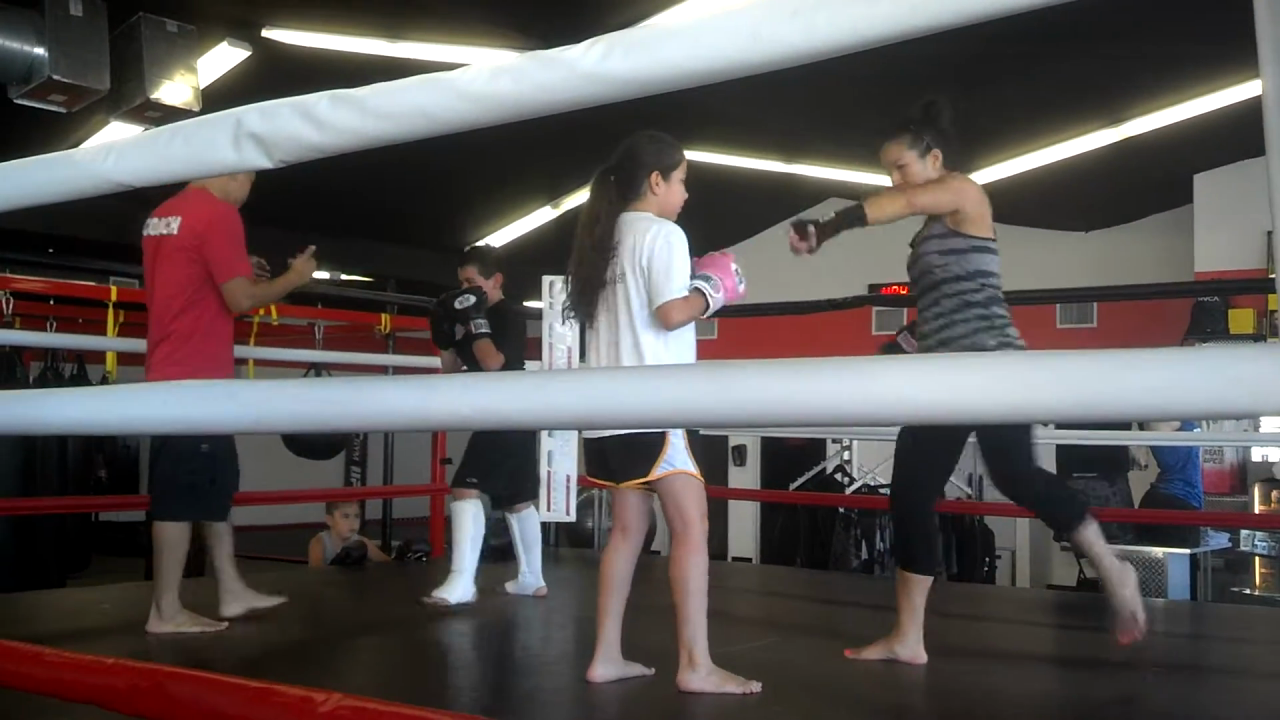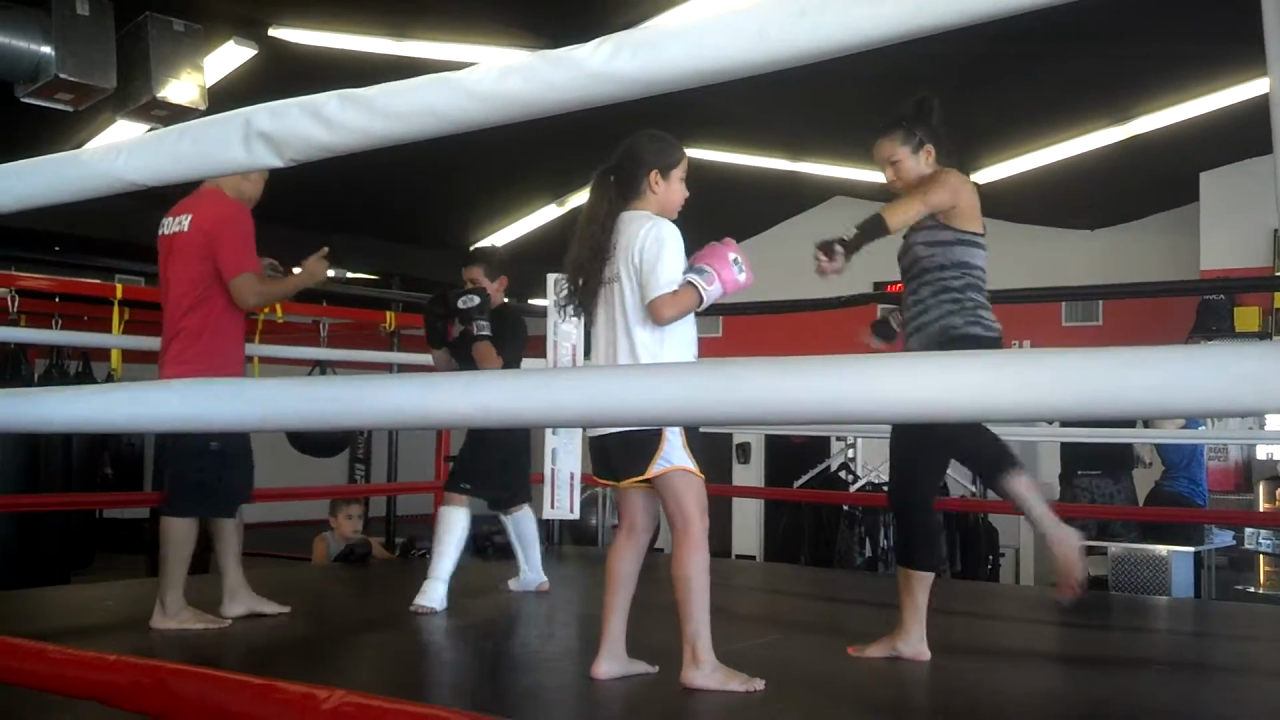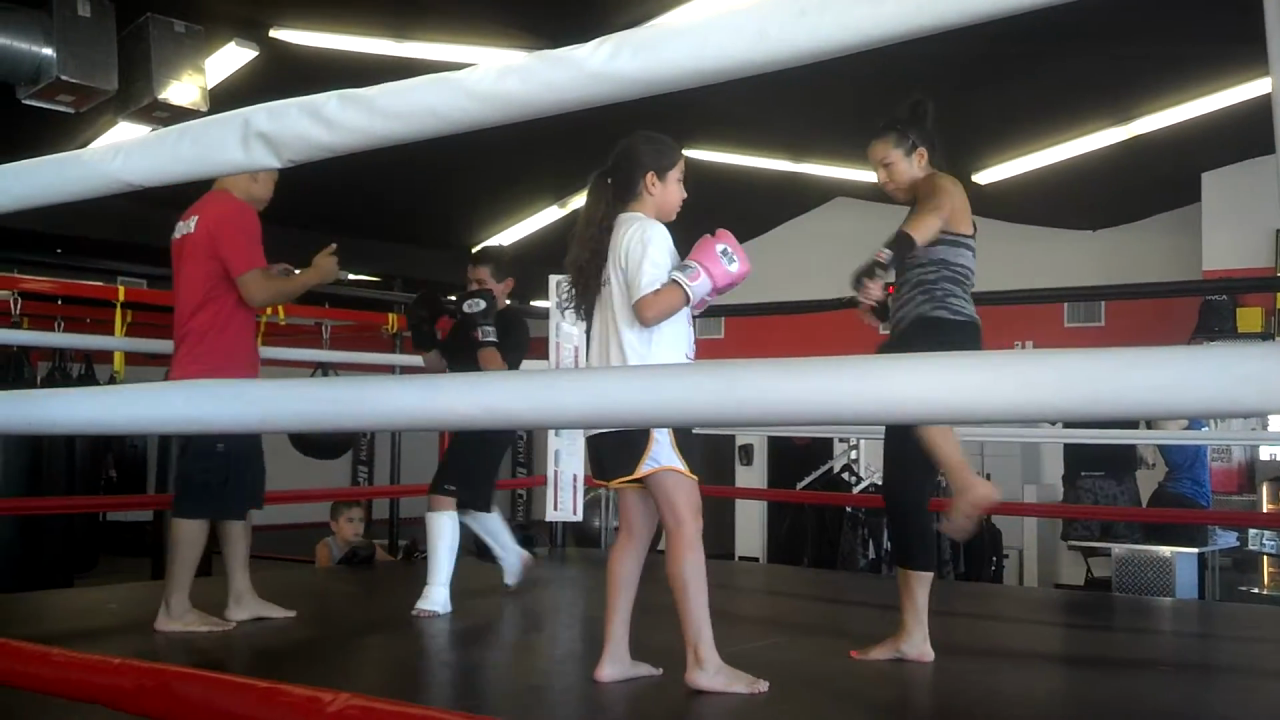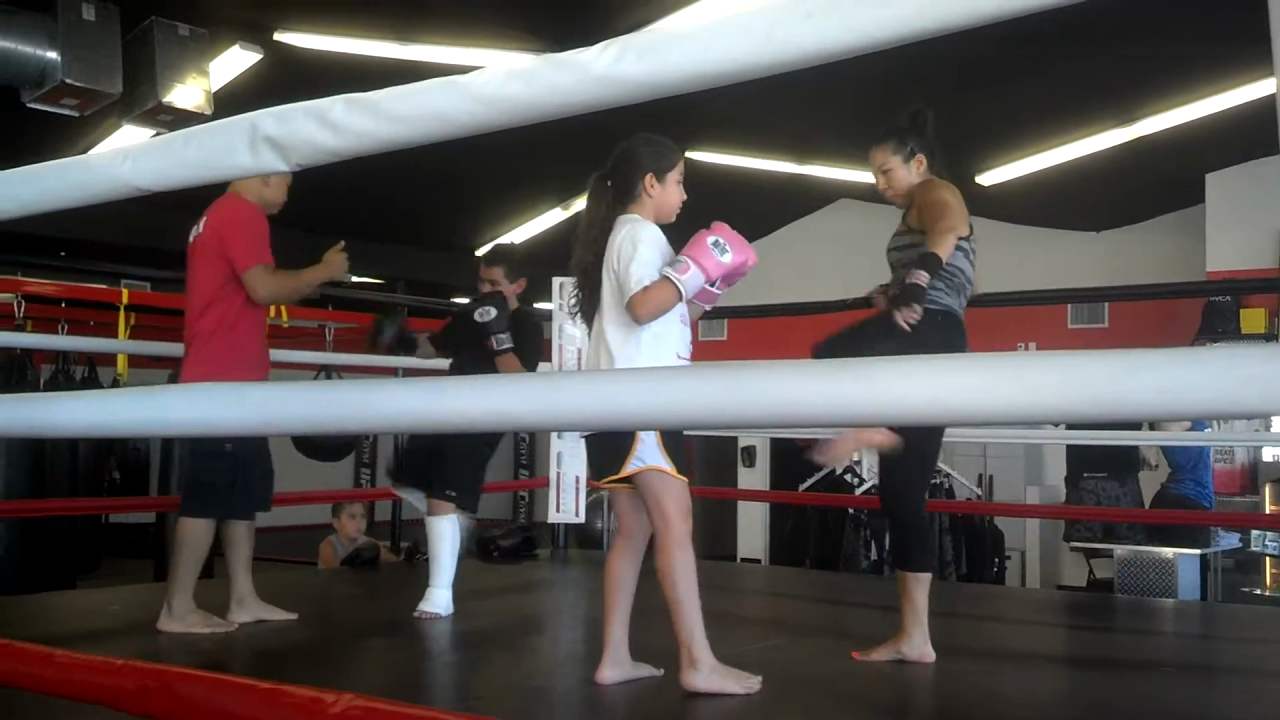
dt=0.1s
person 1, frame 1
left shoulder: (610, 237)
right shoulder: (662, 234)
right elbow: (672, 313)
left wrist: (700, 287)
right wrist: (716, 287)
left knee: (627, 528)
right knee: (690, 526)
left ankle: (606, 655)
right ankle: (695, 664)
person 1, frame 2
left shoulder: (610, 235)
right shoulder: (658, 231)
right elbow: (665, 308)
left wrist: (695, 282)
right wrist: (713, 279)
left knee: (634, 526)
right knee: (692, 523)
left ankle: (611, 652)
right ankle: (699, 660)
person 1, frame 3
left shoulder: (619, 233)
right shoulder: (646, 231)
right elbow: (650, 308)
left wrist: (700, 286)
right wrist: (702, 273)
left knee: (637, 528)
right knee: (685, 523)
left ankle: (615, 655)
right ankle: (704, 661)
person 1, frame 4
left shoulder: (622, 234)
right shoulder: (641, 232)
right elbow: (644, 306)
left wrist: (703, 290)
right wrist: (696, 268)
left hip: (619, 406)
left knee: (634, 530)
right knee: (675, 524)
left ankle: (615, 658)
right ankle: (698, 661)
person 2, frame 1
left shoulder: (961, 190)
right shoulder: (933, 221)
left elbow: (895, 206)
left wrist: (822, 227)
right wrist: (905, 343)
left hip: (987, 355)
left knee: (1014, 475)
right knee: (910, 494)
left ankle: (1111, 570)
right ankle: (907, 637)
person 2, frame 2
left shoulder: (953, 185)
right shoulder: (928, 217)
left elbow: (907, 209)
left wrist: (845, 246)
right wrist: (895, 323)
left hip: (963, 342)
right hip: (931, 357)
left knee: (960, 435)
right knee: (909, 492)
left ankle: (1055, 531)
right ankle: (909, 635)
person 2, frame 3
left shoulder: (941, 189)
right shoulder: (930, 207)
left elbow: (929, 222)
left wrist: (878, 264)
right wrist: (889, 299)
left hip: (942, 330)
right hip: (941, 353)
right knee: (902, 490)
left ankle: (966, 479)
right ankle: (911, 636)
person 2, frame 4
left shoulder: (939, 194)
right shoulder: (927, 209)
left elbow: (944, 235)
right elbow: (968, 283)
left wrist: (914, 285)
right wrist: (899, 294)
left hip: (927, 329)
right hip: (940, 346)
left knee: (833, 353)
right knee: (901, 492)
left ankle: (861, 430)
right ankle: (913, 637)
person 3, frame 1
left shoulder: (162, 215)
right shoulder: (218, 215)
right elbow: (240, 300)
left wrist: (236, 271)
right wrist: (293, 277)
left hip: (172, 375)
right hip: (195, 379)
left knee: (212, 486)
right knee: (181, 496)
left ankle: (233, 591)
right ankle: (166, 611)
person 3, frame 2
left shoulder: (178, 215)
right shoulder: (229, 213)
right elbow: (248, 296)
left wrist: (247, 269)
right wrist: (305, 277)
left hip: (187, 373)
right hip: (207, 378)
left knee: (225, 484)
right knee: (191, 492)
left ankle: (237, 592)
right ankle: (170, 607)
person 3, frame 3
left shoulder: (195, 217)
right shoulder: (234, 213)
right elbow: (256, 294)
left wrist: (272, 278)
right wrist: (315, 274)
left hip: (212, 377)
right hip: (215, 380)
left knee: (235, 489)
right knee: (201, 496)
left ankle: (242, 597)
right ankle: (174, 609)
person 3, frame 4
left shoulder: (216, 218)
right shoulder: (243, 214)
right elbow: (264, 289)
left wrist: (291, 282)
right wrist: (325, 270)
left hip: (224, 379)
right hip: (224, 381)
left knee: (241, 491)
right knee: (209, 496)
left ankle: (243, 600)
right ankle: (177, 609)
person 4, frame 1
left shoulder: (508, 317)
right shoulder: (480, 319)
left elbow: (493, 364)
right elbow: (452, 367)
left wrist: (475, 320)
right wrist: (444, 333)
left knee: (466, 490)
right knee: (517, 500)
left ankle: (461, 582)
right ankle: (531, 578)
person 4, frame 2
left shoulder: (509, 320)
right shoulder: (477, 320)
left elbow: (490, 366)
right elbow: (445, 367)
left wrist: (477, 321)
right wrist: (437, 332)
left hip: (498, 425)
right hip: (497, 425)
left knee: (456, 496)
right knee: (512, 502)
left ankle: (435, 588)
right ankle: (533, 574)
person 4, frame 3
left shoulder: (515, 322)
right shoulder: (472, 316)
left elbow: (494, 371)
right elbow: (436, 362)
left wrist: (482, 325)
right wrist: (424, 331)
left hip: (487, 427)
left knee: (443, 498)
right knee: (471, 504)
left ankle: (437, 593)
right ankle: (512, 555)
person 4, frame 4
left shoulder: (527, 325)
right shoulder: (473, 314)
left elbow: (516, 378)
right elbow: (435, 348)
left wrist: (498, 332)
right wrist: (404, 339)
left knee: (442, 501)
right knee: (406, 483)
left ankle: (439, 595)
right ankle: (453, 531)
